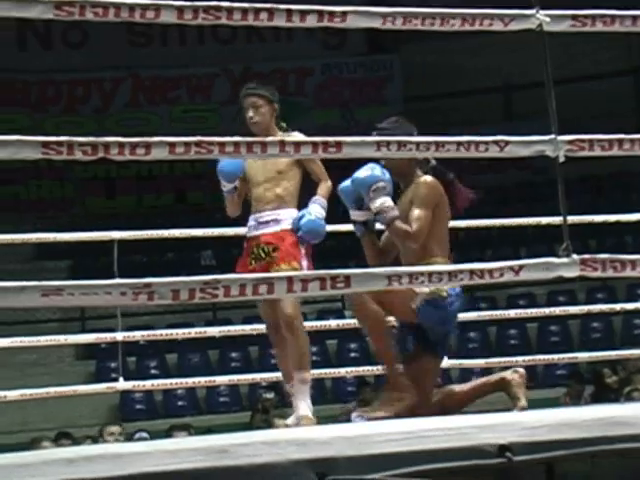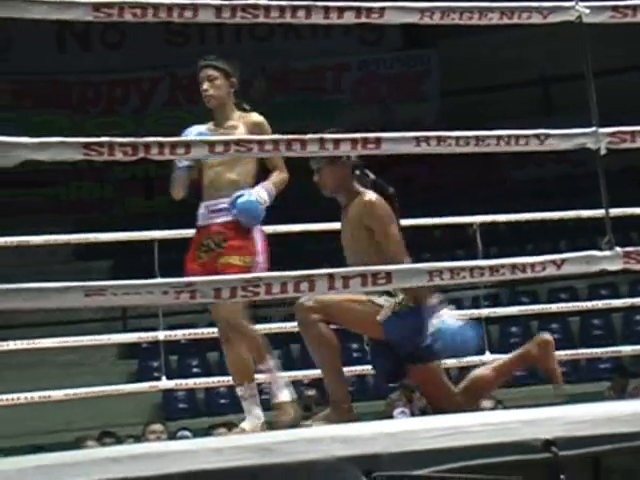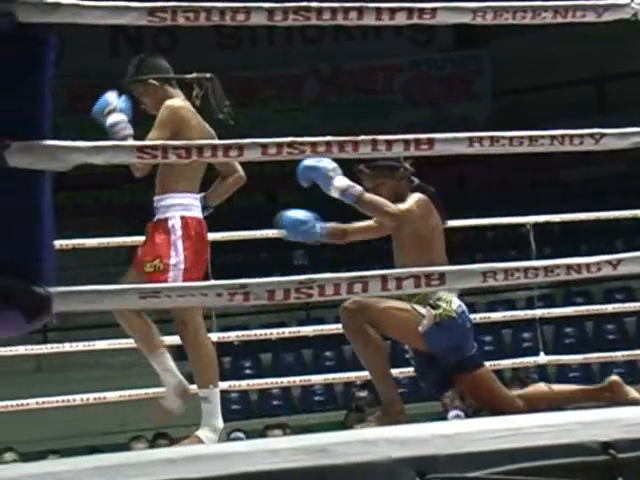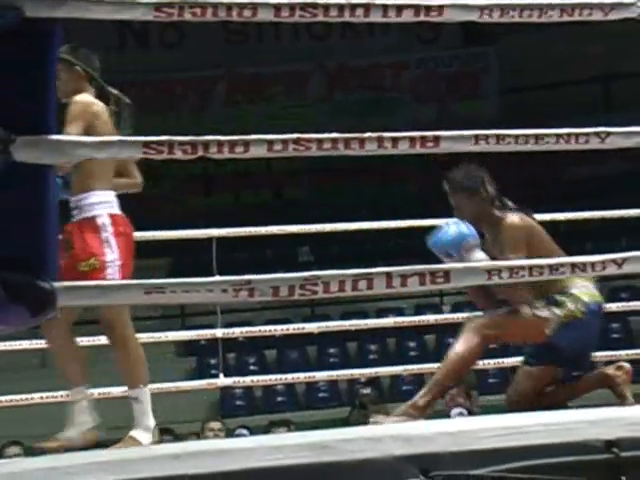
dt=1s
person 1, frame 1
left shoulder: (295, 142)
right shoulder: (245, 157)
left elbow: (325, 181)
right elbow: (233, 210)
left wrist: (317, 207)
right wrist: (228, 185)
left hip: (288, 232)
right hip: (255, 240)
left knee: (289, 313)
right knee: (274, 328)
left ankle: (304, 404)
right ankle: (298, 409)
person 1, frame 2
left shoulder: (254, 123)
right shoulder: (199, 133)
left elbow: (282, 173)
right elbow: (177, 193)
left wrist: (262, 193)
right wrist: (184, 161)
left hip: (241, 228)
right hip: (206, 233)
left knee: (232, 317)
right knee: (226, 328)
left ankle: (281, 387)
right ankle: (252, 415)
person 1, frame 3
left shoulder: (174, 109)
right shoulder: (199, 124)
left elbow: (140, 166)
right elbow: (236, 176)
left wrist: (115, 121)
left hip: (177, 226)
right hip: (171, 226)
left knee: (189, 325)
right knee: (124, 305)
left ankle: (210, 427)
right ankle: (173, 381)
person 1, frame 4
left shoulder: (83, 105)
right shoulder: (101, 114)
left elbow: (62, 159)
right elbow: (135, 181)
right wrist: (85, 181)
left hip: (102, 227)
right hip: (84, 229)
left knee: (117, 328)
right knee: (54, 325)
left ankle: (144, 426)
right ankle: (82, 422)
person 2, frame 1
left shoulder: (427, 186)
right shoulder: (405, 197)
left elbow: (414, 239)
right elbow: (379, 261)
left wrist: (383, 207)
right wrist: (363, 220)
left hip: (437, 293)
right hip: (419, 300)
left knee: (358, 290)
right knee: (425, 402)
left ankle: (398, 384)
person 2, frame 2
left shoulder: (368, 205)
right shoulder: (349, 211)
left elbow: (401, 263)
left wrist: (436, 308)
left hip: (398, 308)
right hip: (386, 310)
left knee: (308, 309)
right knee: (455, 402)
left ankle: (339, 408)
right ankle: (531, 352)
person 2, frame 3
left shoulder: (418, 204)
right shoulder: (399, 222)
left elbow: (393, 214)
right elbow: (350, 231)
left wrist: (341, 186)
right wrist: (318, 229)
left hip: (440, 317)
right hip: (437, 324)
left knee: (353, 311)
right knee: (514, 406)
left ankle: (392, 409)
right ankle: (604, 391)
person 2, frame 4
left shoulder: (514, 226)
right shoulder: (491, 239)
left elbow: (518, 292)
right elbow: (488, 303)
left wrist: (476, 261)
left hip: (576, 308)
right hip: (560, 315)
left knee: (480, 328)
right knee: (519, 401)
left ankle: (418, 406)
right ankle: (608, 376)
